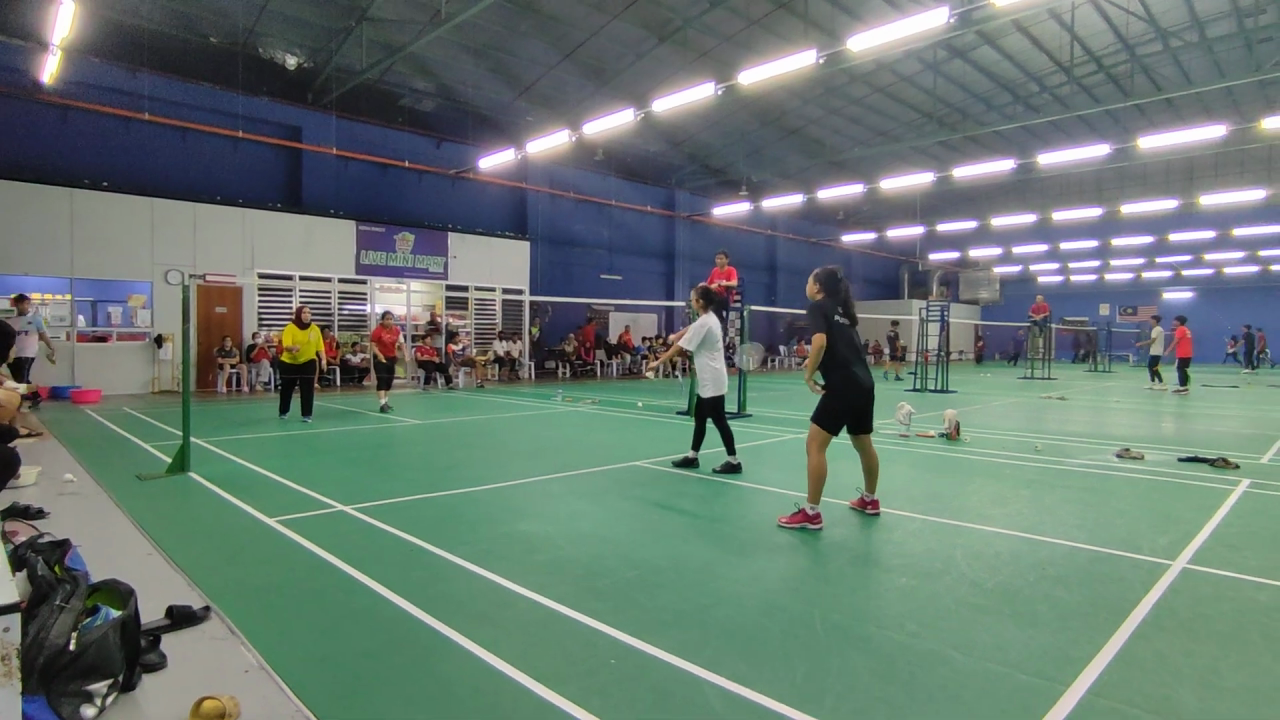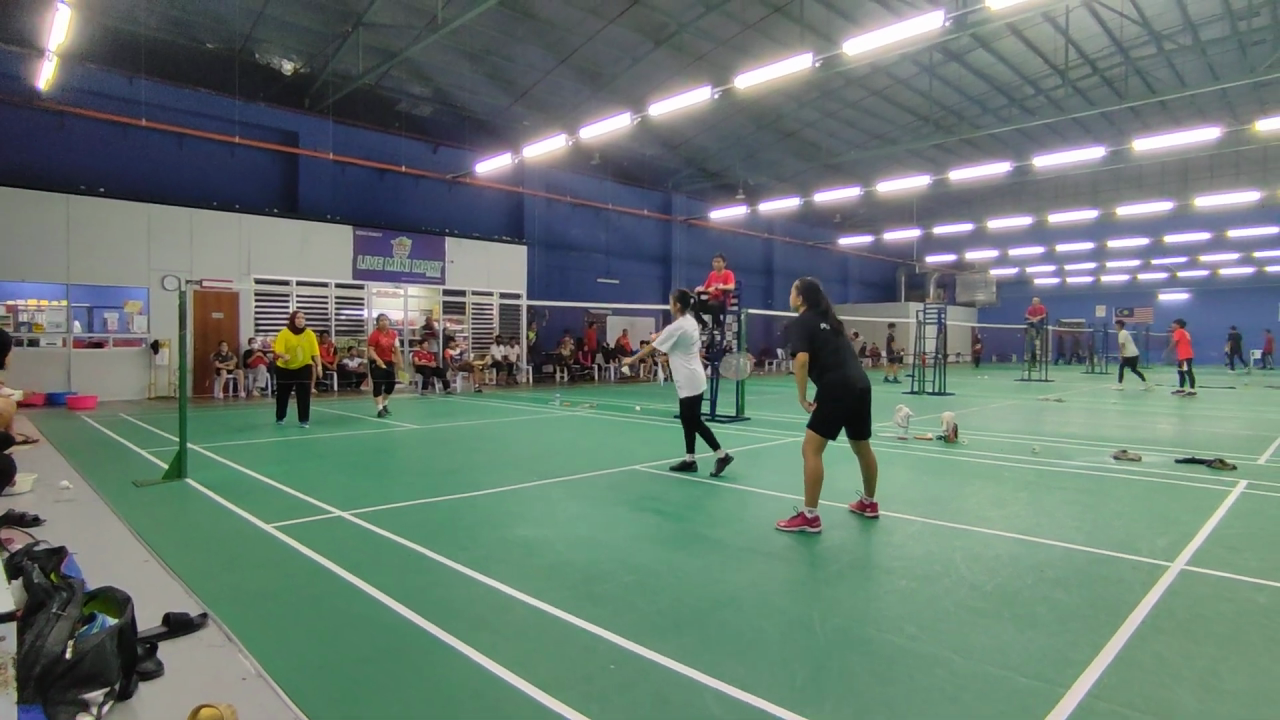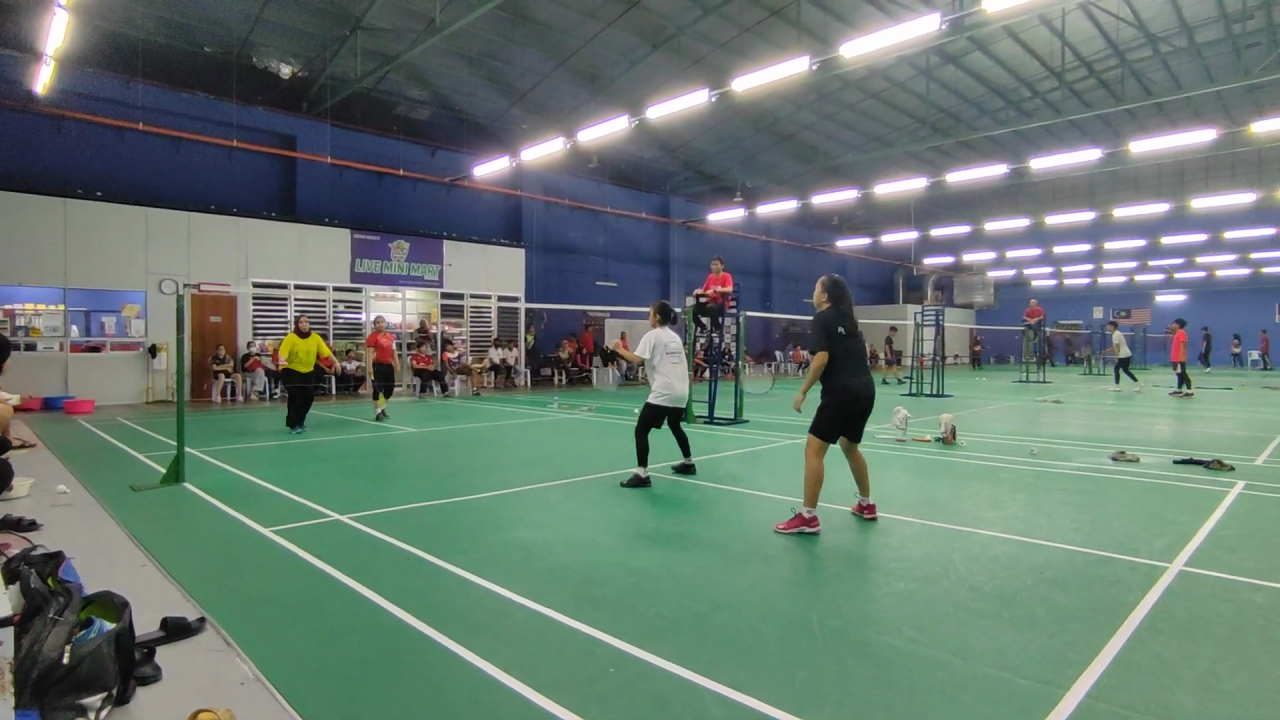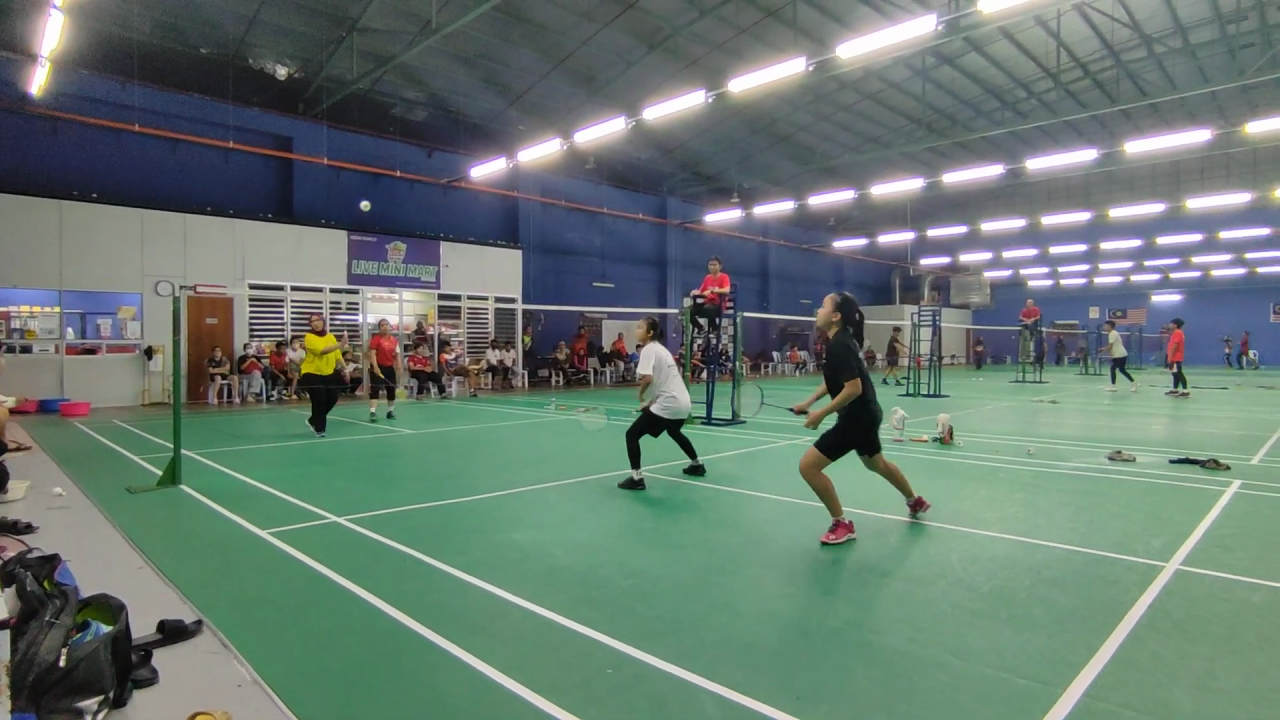
dt=0.7s
person 1, frame 1
left shoulder: (818, 306)
right shoulder: (842, 309)
left elbow: (820, 342)
left wrist: (808, 375)
right wrist: (817, 361)
left hip: (842, 385)
right hip: (864, 383)
left knee: (815, 445)
right knee: (864, 444)
left ankle: (811, 513)
right ankle: (870, 500)
person 1, frame 2
left shoulder: (802, 322)
right shoulder: (828, 319)
left elbow: (802, 360)
left wrist: (802, 397)
left hip: (836, 389)
right hip: (861, 385)
left knee: (811, 450)
right knee: (862, 447)
left ankle: (810, 516)
right ankle: (869, 502)
person 1, frame 3
left shoulder: (822, 319)
right shoulder: (849, 319)
left elbow: (821, 359)
right elbow: (863, 353)
left wrist: (802, 392)
left hip: (840, 393)
right hip: (866, 390)
left knee: (814, 451)
right knee: (850, 447)
left ankle: (808, 517)
right ankle: (866, 504)
person 1, frame 4
left shoulder: (840, 345)
right shoulder: (835, 342)
left elbow: (853, 390)
right elbow: (832, 381)
left wrist: (820, 414)
right wrist: (808, 402)
left hip: (858, 416)
right hip: (867, 414)
left knee: (808, 466)
right knee: (875, 462)
left ankle: (841, 524)
right ankle: (915, 501)
person 2, frame 1
left shoulder: (703, 324)
right shoulder: (709, 318)
left elbow: (678, 347)
left wrist: (658, 363)
right wrist: (676, 335)
left hip: (712, 381)
right hip: (707, 380)
left knee: (718, 420)
right knee: (699, 418)
left ankle: (733, 461)
right ankle: (693, 457)
person 2, frame 2
left shoulder: (677, 328)
right shoulder: (691, 322)
left elbow: (652, 348)
left wrist: (632, 359)
right wrist: (658, 335)
left hip: (689, 383)
right hip: (693, 380)
left knee: (695, 422)
right knee: (687, 420)
left ankle: (722, 455)
right ankle: (690, 460)
person 2, frame 3
left shoulder: (652, 335)
right shoulder: (675, 337)
left elbow: (638, 359)
left wrist: (620, 349)
left hip: (663, 393)
right hip: (681, 391)
left knee: (641, 430)
right knee: (675, 426)
left ankle: (642, 474)
right ankle: (688, 463)
person 2, frame 4
left shoulder: (647, 350)
right shoulder: (661, 348)
left elbow: (646, 379)
left wrist: (640, 397)
right wrist: (651, 401)
left hip: (668, 405)
right hip: (683, 403)
left knee: (632, 435)
right knee: (674, 432)
left ankle: (637, 477)
right ankle: (696, 464)
